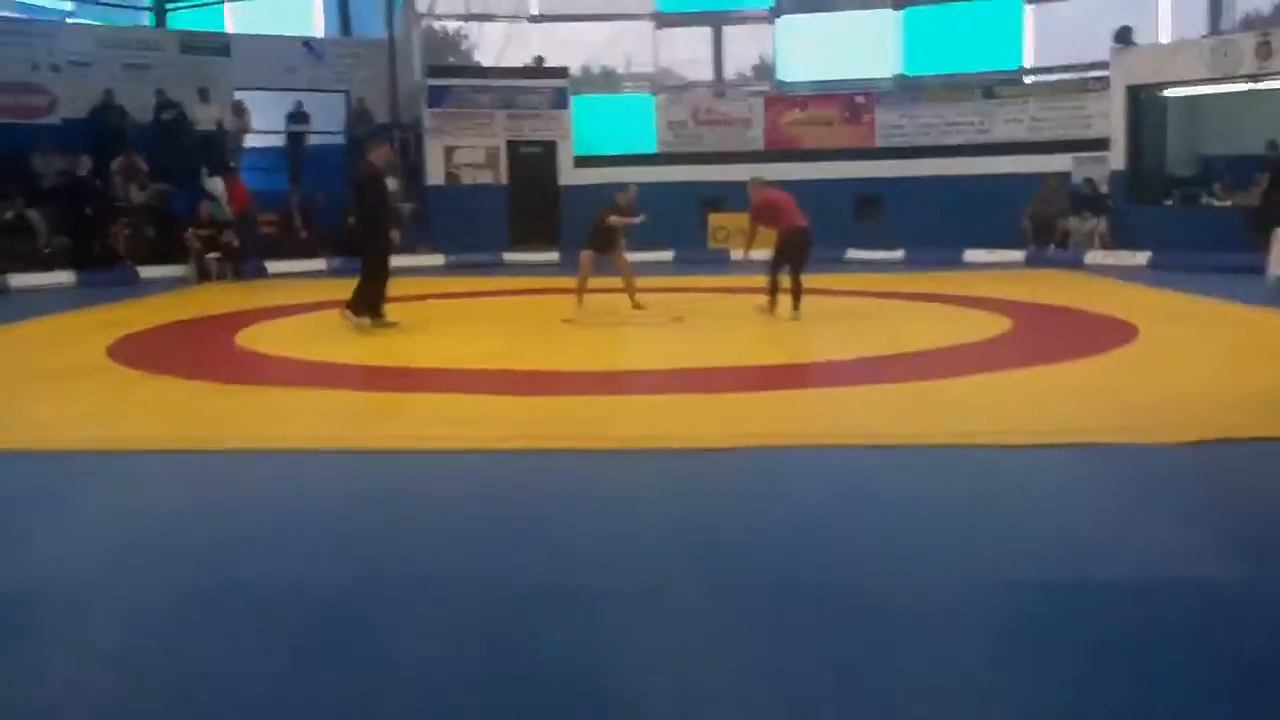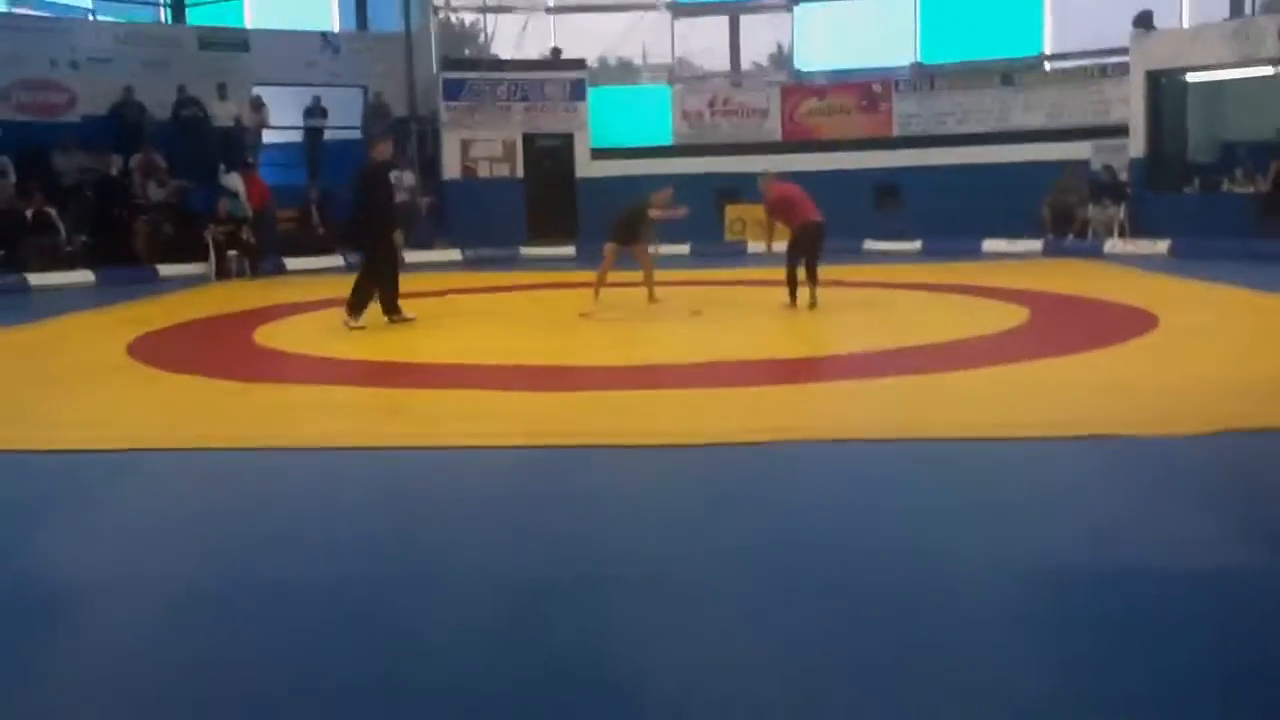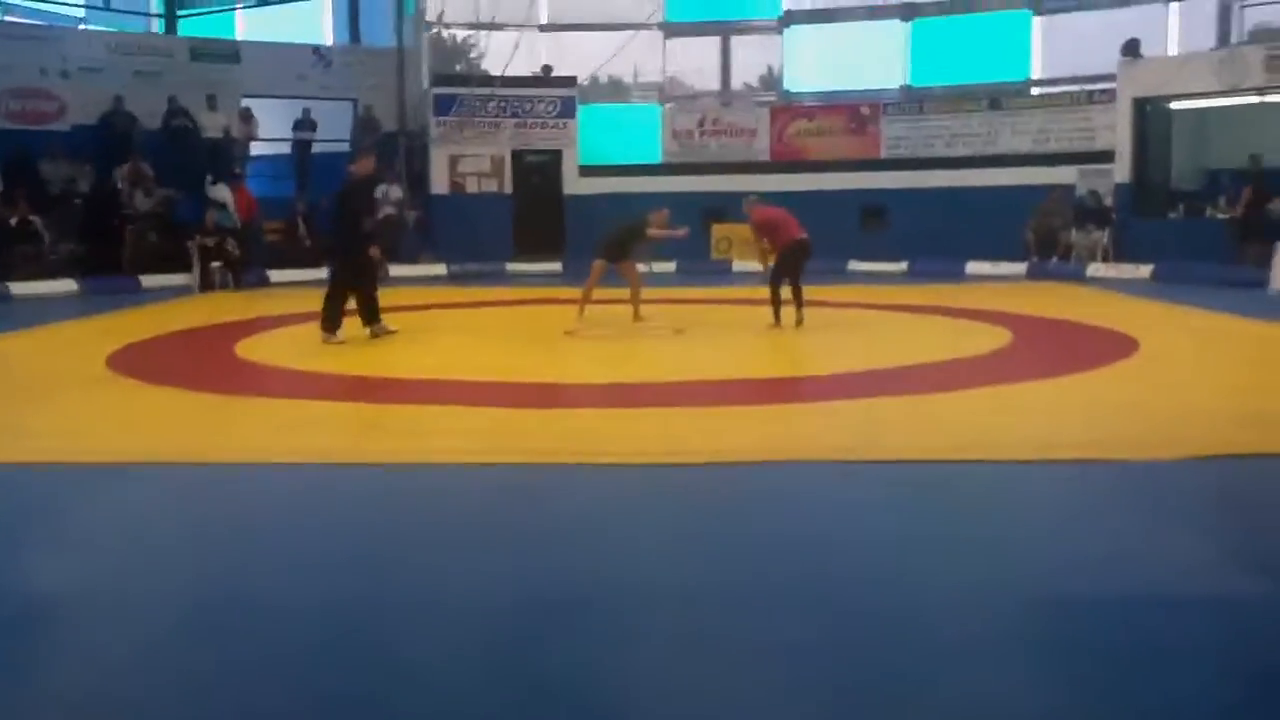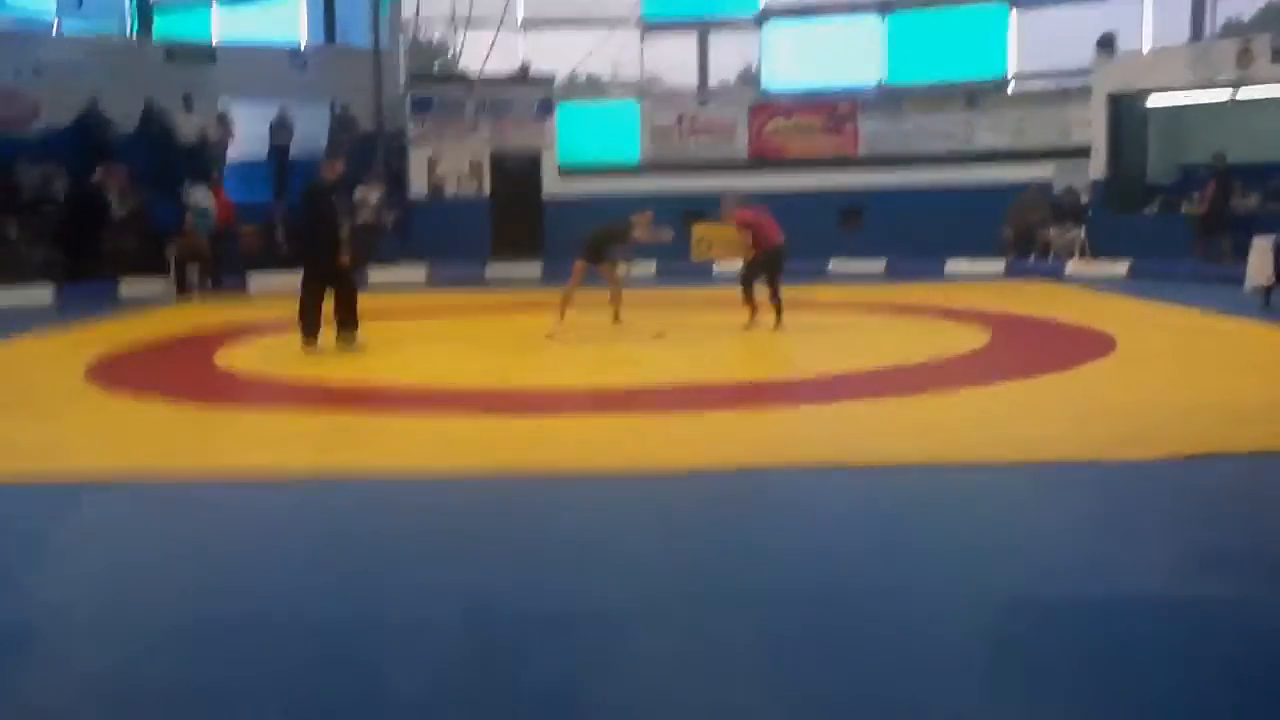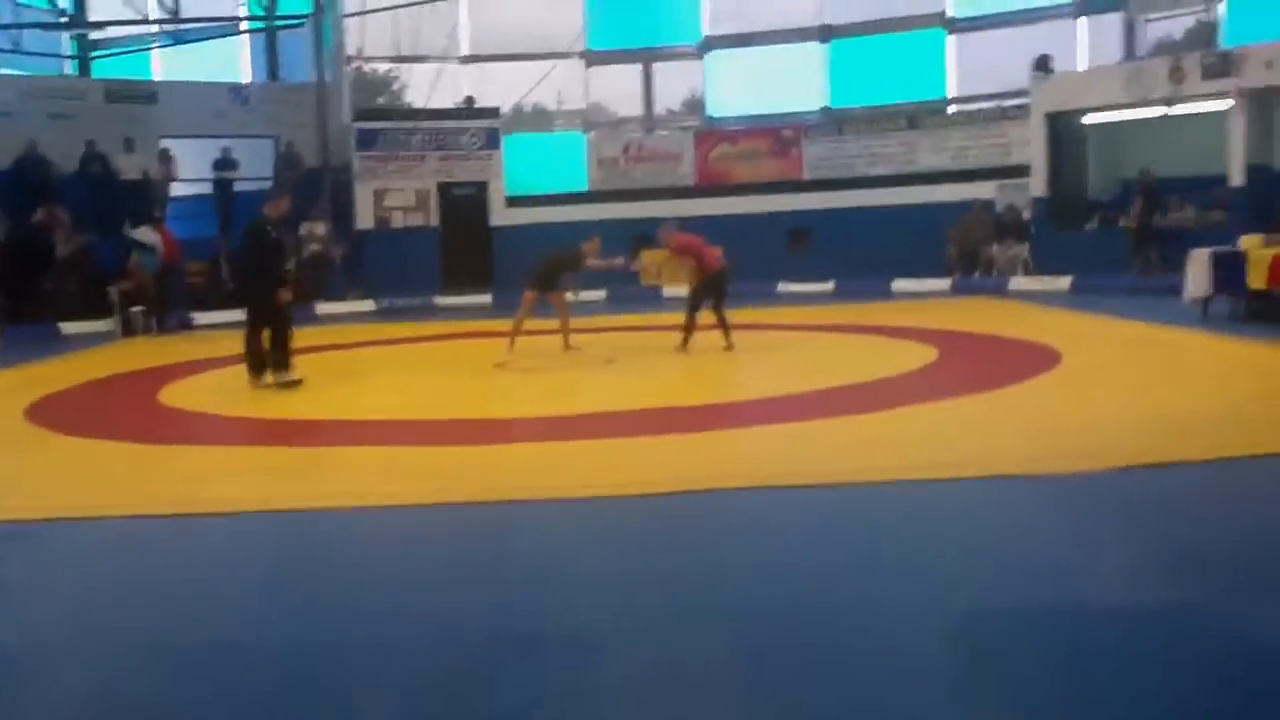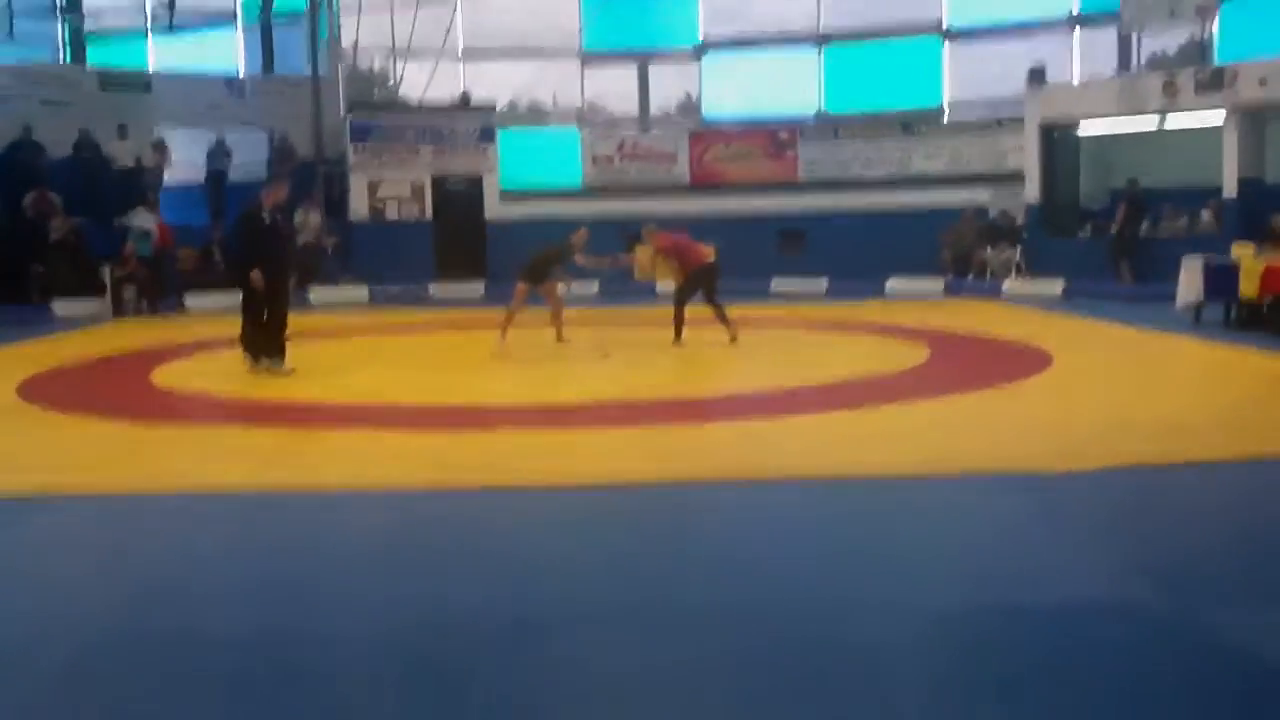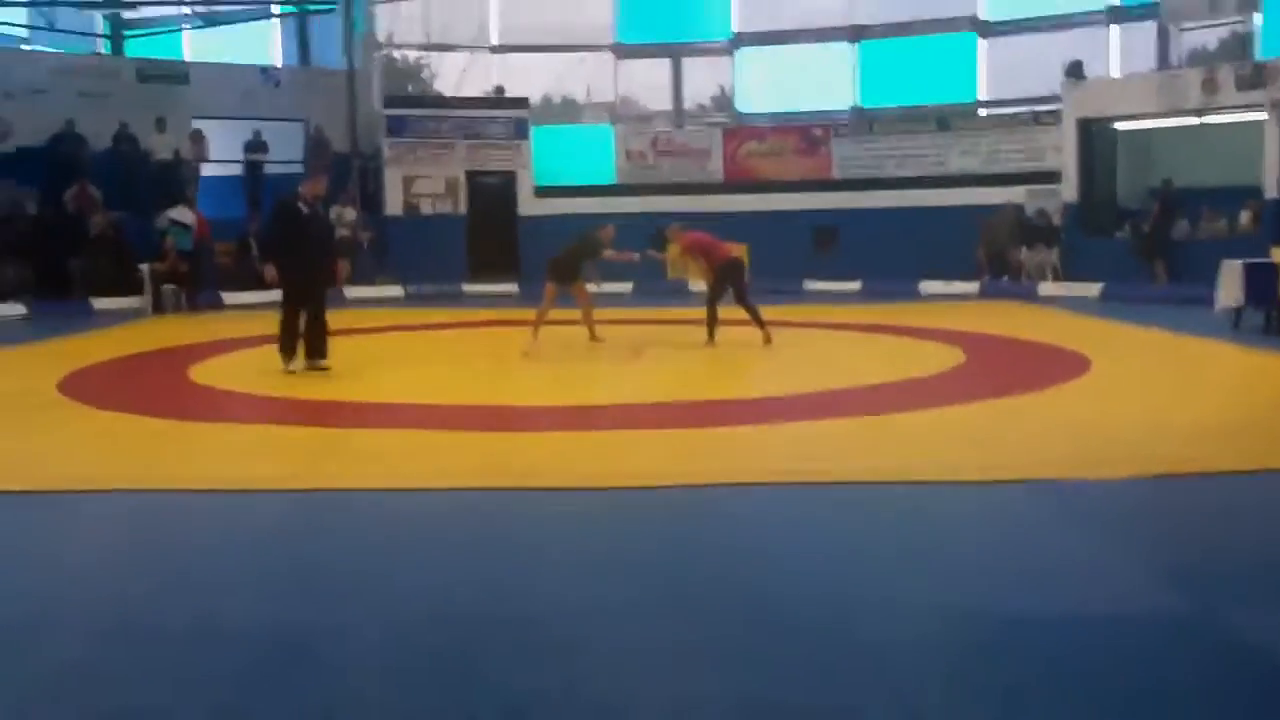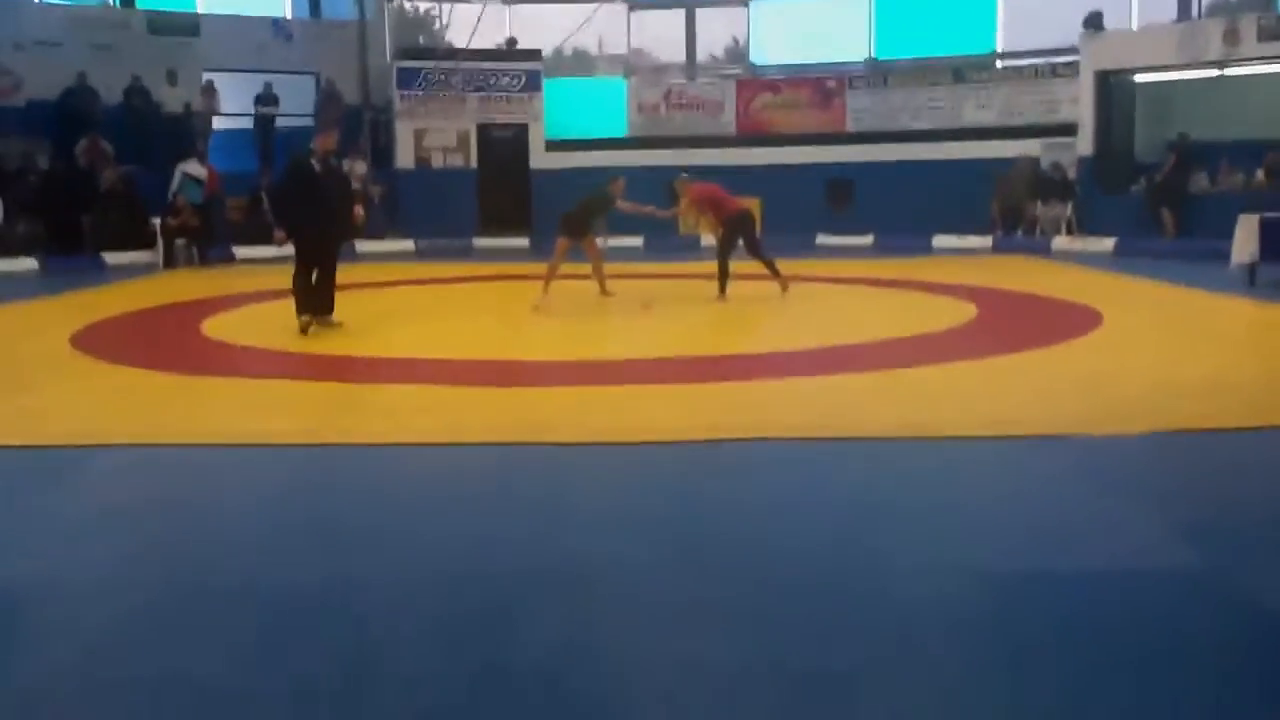
dt=0.2s
person 1, frame 1
left shoulder: (369, 172)
right shoulder: (371, 174)
right elbow: (376, 204)
right wrist: (389, 228)
left hip: (371, 229)
right hip: (374, 230)
left knee: (376, 271)
right knee: (375, 272)
left ankle: (375, 314)
right ankle: (355, 310)
person 1, frame 2
left shoulder: (375, 169)
right shoulder: (375, 170)
right elbow: (382, 204)
right wrist: (394, 230)
left hip: (377, 228)
right hip: (375, 229)
left knee: (388, 270)
right knee: (374, 271)
left ankle: (393, 311)
right ankle: (353, 312)
person 1, frame 3
left shoulder: (357, 183)
right shoulder: (352, 186)
right elbow: (356, 220)
left wrist: (369, 244)
right wrist: (369, 245)
left hip: (355, 244)
right hip: (348, 245)
left knee: (366, 283)
right knee: (340, 287)
left ankle: (374, 323)
right ankle: (329, 329)
person 1, frame 4
left shoulder: (327, 189)
right shoulder: (318, 191)
right elbow: (326, 224)
left wrist: (341, 247)
right wrist: (340, 249)
left hip: (329, 249)
right hip: (318, 251)
left knee: (346, 288)
right knee: (313, 295)
left ankle: (346, 333)
right ankle: (310, 337)
person 1, frame 5
left shoulder: (271, 226)
right shoulder: (258, 228)
right elbow: (263, 262)
left wrist: (282, 286)
right wrist: (279, 287)
left hip: (273, 287)
right hip: (260, 288)
left knee: (281, 328)
right knee: (257, 330)
left ankle: (280, 371)
right ankle: (258, 372)
person 1, frame 6
left shoulder: (277, 214)
right shoulder: (252, 213)
left elbow: (285, 245)
right elbow: (243, 245)
left wrist: (286, 273)
right wrist: (252, 269)
left hip: (276, 276)
right hip: (256, 275)
left knee: (278, 317)
right knee: (254, 316)
left ankle: (273, 358)
right ankle: (255, 355)
person 1, frame 7
left shoulder: (319, 208)
right shoulder: (287, 205)
left elbow: (328, 239)
right elbow: (271, 236)
left wrist: (337, 261)
right wrist: (269, 262)
left hip: (317, 270)
right hip: (293, 271)
left knee: (317, 314)
right knee: (291, 312)
left ankle: (315, 356)
right ankle: (288, 355)
person 1, frame 8
left shoulder: (333, 164)
right shoulder: (301, 163)
left elbow: (344, 191)
right elbow: (282, 195)
left wrist: (354, 206)
right wrist: (281, 226)
left hip: (330, 228)
right hip: (306, 229)
left knee: (327, 271)
right knee: (304, 270)
left ankle: (322, 312)
right ankle: (305, 313)
